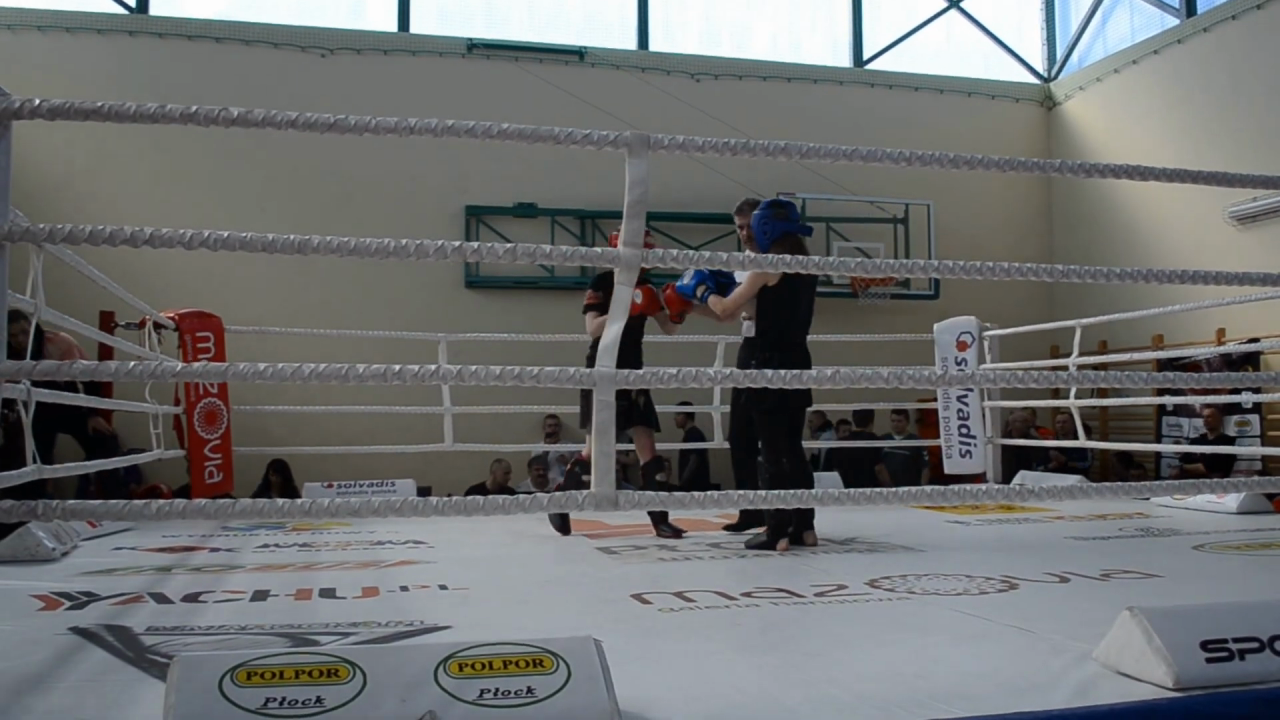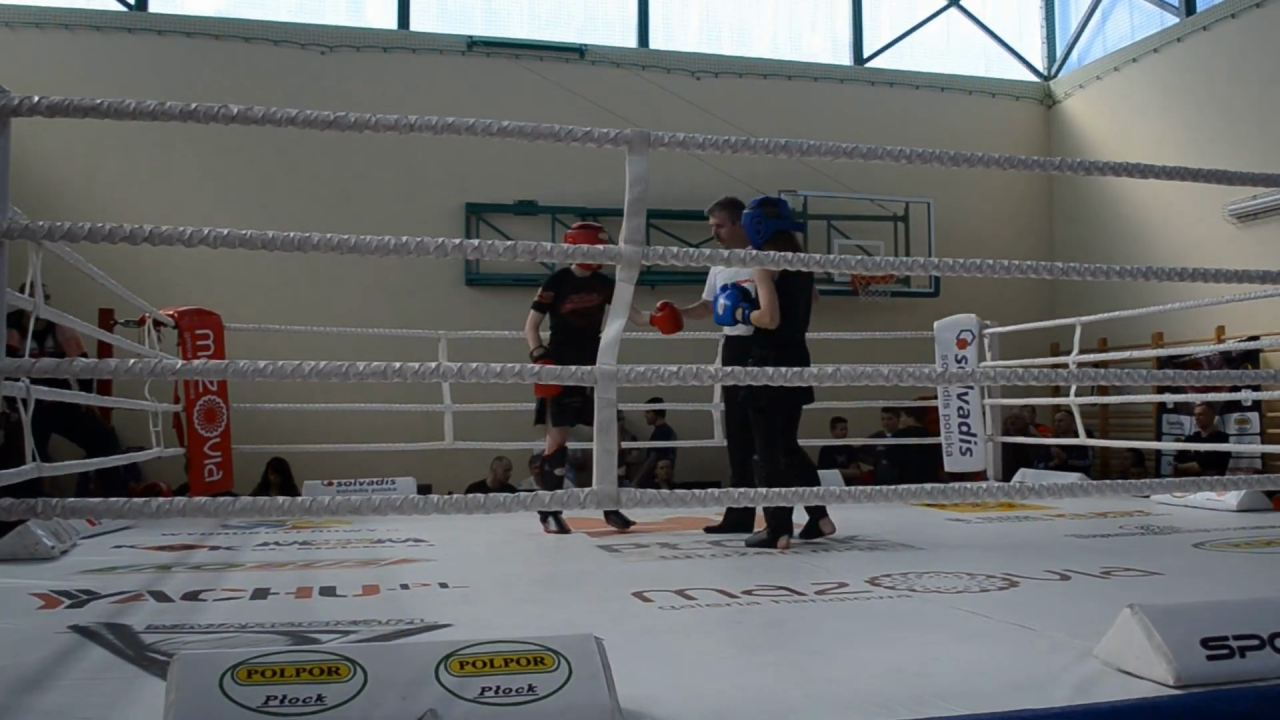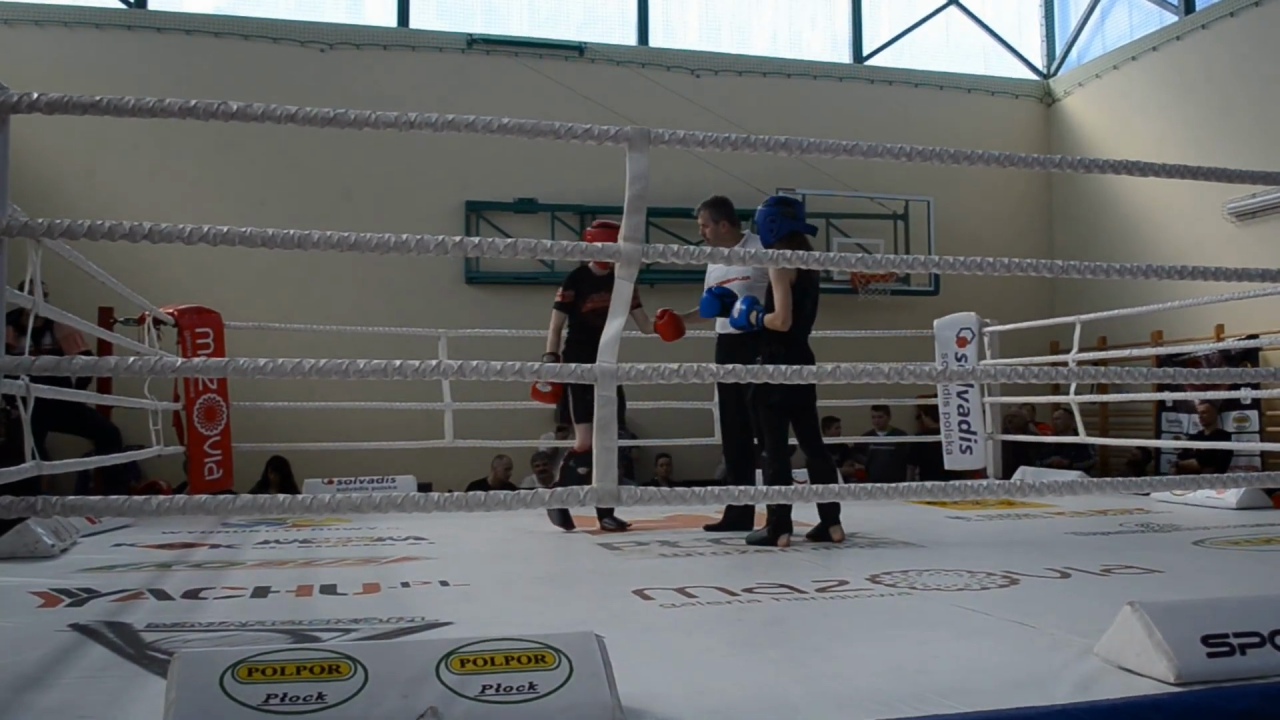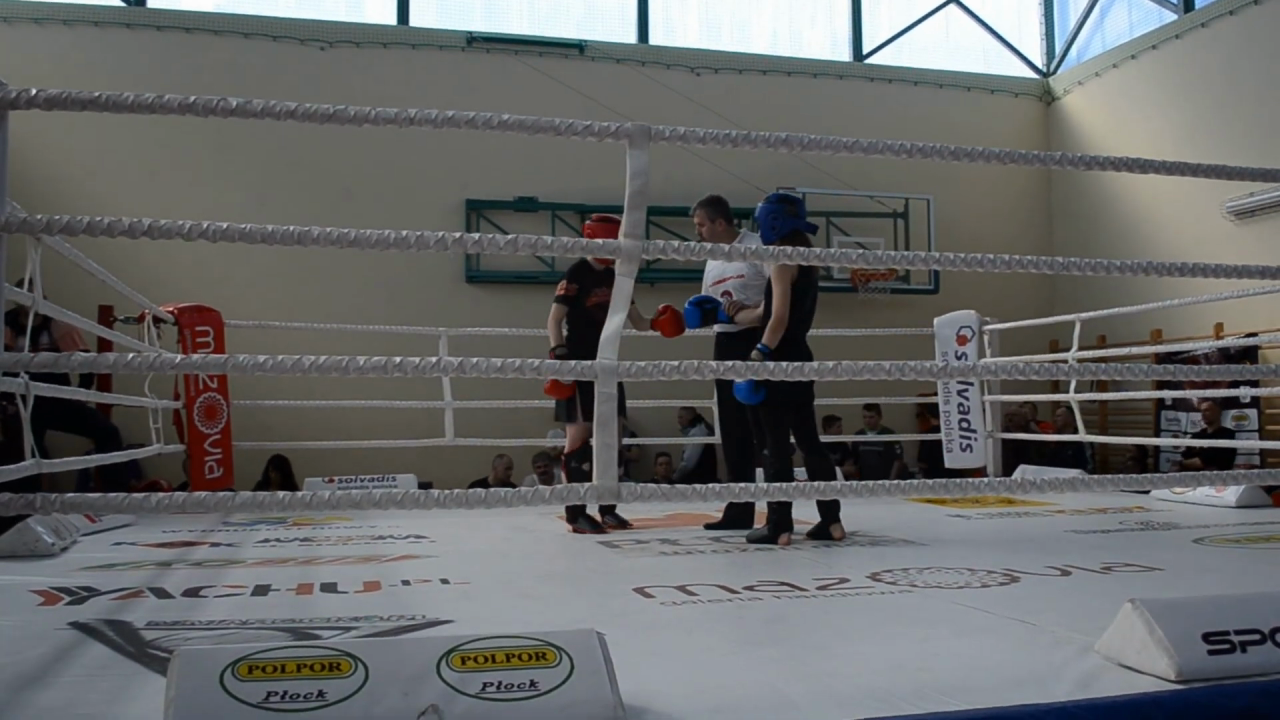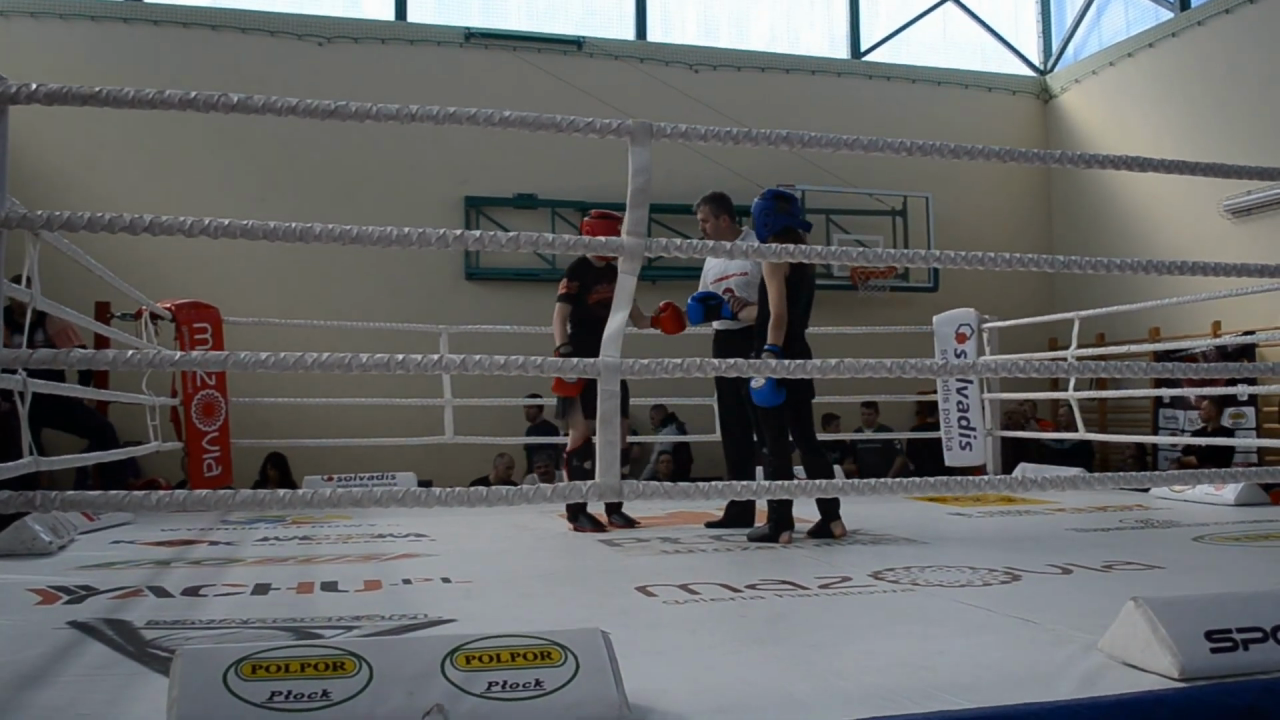
dt=0.5s
person 1, frame 1
left shoulder: (768, 266)
right shoulder: (807, 268)
left elbow: (726, 309)
left wrist: (700, 289)
right wrist: (726, 288)
left hip: (771, 364)
right hip: (798, 363)
left knee: (772, 451)
right knee: (793, 448)
left ankle: (776, 532)
right ankle: (804, 526)
person 1, frame 2
left shoulder: (764, 264)
right shoulder: (801, 264)
left elbow: (769, 319)
left wrist: (738, 311)
right wrist: (751, 306)
left hip: (770, 362)
right hip: (797, 359)
left knee: (768, 450)
right knee: (788, 445)
left ankle: (778, 530)
right ankle: (819, 515)
person 1, frame 3
left shoulder: (781, 263)
right shoulder: (805, 264)
left elbow: (781, 320)
left wrist: (753, 317)
right wrist: (750, 312)
left hip: (779, 363)
right hip: (800, 361)
left knee: (776, 449)
right knee: (812, 443)
left ankle: (778, 528)
right ankle: (831, 522)
person 1, frame 4
left shoulder: (782, 261)
right shoulder: (805, 263)
left elbow: (778, 319)
left wrist: (758, 355)
right wrist: (730, 316)
left hip: (779, 363)
right hip: (799, 360)
left knee: (777, 447)
right knee: (810, 442)
left ankle: (779, 526)
right ankle: (831, 520)
person 1, frame 5
left shoulder: (774, 257)
right shoulder: (801, 259)
left elbow: (779, 315)
left wrist: (768, 356)
right wrist: (729, 310)
left hip: (779, 359)
right hip: (799, 359)
left knee: (776, 447)
right knee: (806, 440)
left ankle: (778, 524)
right ankle: (831, 518)
person 2, frame 1
right shoulder: (739, 266)
right elbow: (727, 313)
right wrist: (692, 307)
right hip: (748, 350)
right knee: (741, 434)
right ankle: (751, 510)
person 2, frame 2
right shoulder: (716, 262)
right elbow: (707, 305)
right wrist: (677, 312)
right hip: (733, 348)
right knee: (738, 432)
right ankle: (740, 513)
person 2, frame 3
left shoulder: (760, 250)
right shoulder: (715, 263)
right wrist: (684, 318)
left hip: (758, 345)
right hip: (726, 347)
right knee: (733, 432)
right ankle: (740, 510)
person 2, frame 4
left shoulder: (758, 248)
right shoulder: (712, 261)
left wrist: (749, 311)
right wrist: (686, 317)
left hip: (755, 343)
right hip: (725, 346)
left knee: (763, 428)
right knee: (732, 431)
right ankle: (739, 509)
person 2, frame 5
left shoulder: (760, 246)
right shoulder: (712, 259)
right elbow: (704, 307)
left wrist: (751, 306)
right wrist: (680, 316)
left hip: (755, 340)
right hip: (724, 343)
right knee: (733, 430)
right ankle: (740, 507)
person 3, frame 1
left shoulder: (645, 286)
right shoulder: (601, 283)
left elbow: (667, 327)
right elbow: (592, 329)
left hip: (632, 373)
left knee: (647, 447)
left ankle: (660, 519)
right ankle: (558, 507)
person 3, frame 2
left shoulder: (604, 283)
right shoulder: (556, 282)
left elbow: (632, 315)
right elbow: (531, 327)
left wrist: (655, 319)
right wrist: (541, 359)
left hip: (593, 368)
right hip: (561, 371)
right knee: (556, 440)
left ankle: (612, 508)
right ankle: (549, 512)
person 3, frame 3
right shoulder: (575, 280)
left elbow: (644, 324)
right elbow: (556, 326)
left wrist: (664, 325)
right wrist: (550, 361)
right hip: (577, 364)
right knee: (585, 438)
left ankle: (605, 511)
person 3, frame 4
left shoulder: (616, 278)
right shoulder: (576, 274)
left elbow: (637, 321)
right elbow: (555, 319)
left wrist: (658, 322)
right wrist: (559, 355)
right hip: (579, 363)
right knee: (578, 435)
left ankle: (607, 508)
right ankle: (576, 513)
person 3, frame 5
left shoulder: (617, 274)
right shoulder: (577, 271)
left elbow: (637, 319)
right elbow: (559, 319)
left wrist: (658, 320)
right wrist: (564, 354)
right hip: (582, 361)
left knee: (617, 433)
right knee: (581, 433)
left ankle: (613, 508)
right ankle: (576, 512)
person 4, frame 1
left shoulder: (59, 343)
right shoulder: (8, 356)
left wrist: (93, 414)
left hip: (69, 407)
right hip: (37, 413)
left knee: (105, 443)
person 4, frame 2
left shoulder: (62, 328)
right shoulder: (10, 331)
left wrist: (87, 396)
left hip: (62, 401)
left knee: (104, 438)
left ankle: (117, 498)
person 4, frame 3
left shoulder: (60, 326)
right shoulder: (8, 329)
left wrist: (76, 392)
left hip: (60, 401)
left knee: (108, 433)
left ankle: (118, 496)
person 4, frame 4
left shoulder: (57, 324)
right shoulder: (7, 327)
left wrist: (81, 392)
left hip: (59, 399)
left knee: (107, 432)
left ankle: (118, 494)
person 4, frame 5
left shoulder: (52, 321)
right shoulder: (5, 324)
left wrist: (83, 389)
left hip: (54, 397)
left knee: (103, 430)
left ankle: (116, 492)
